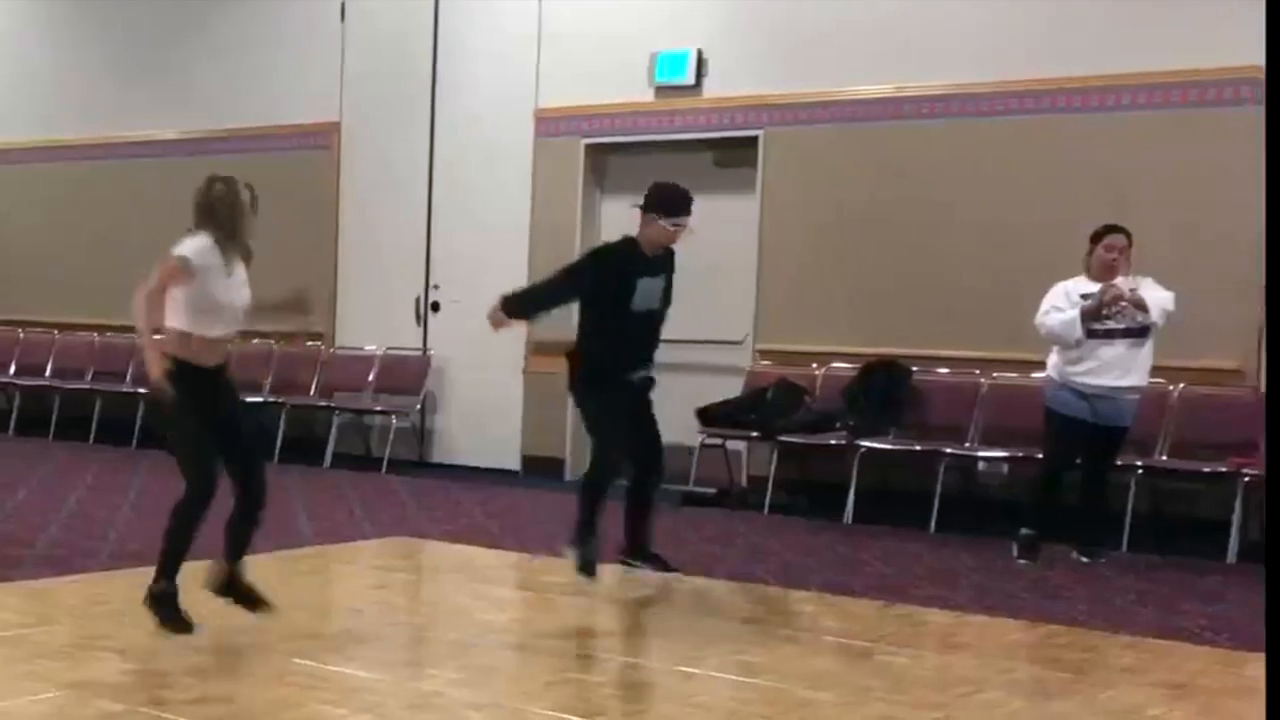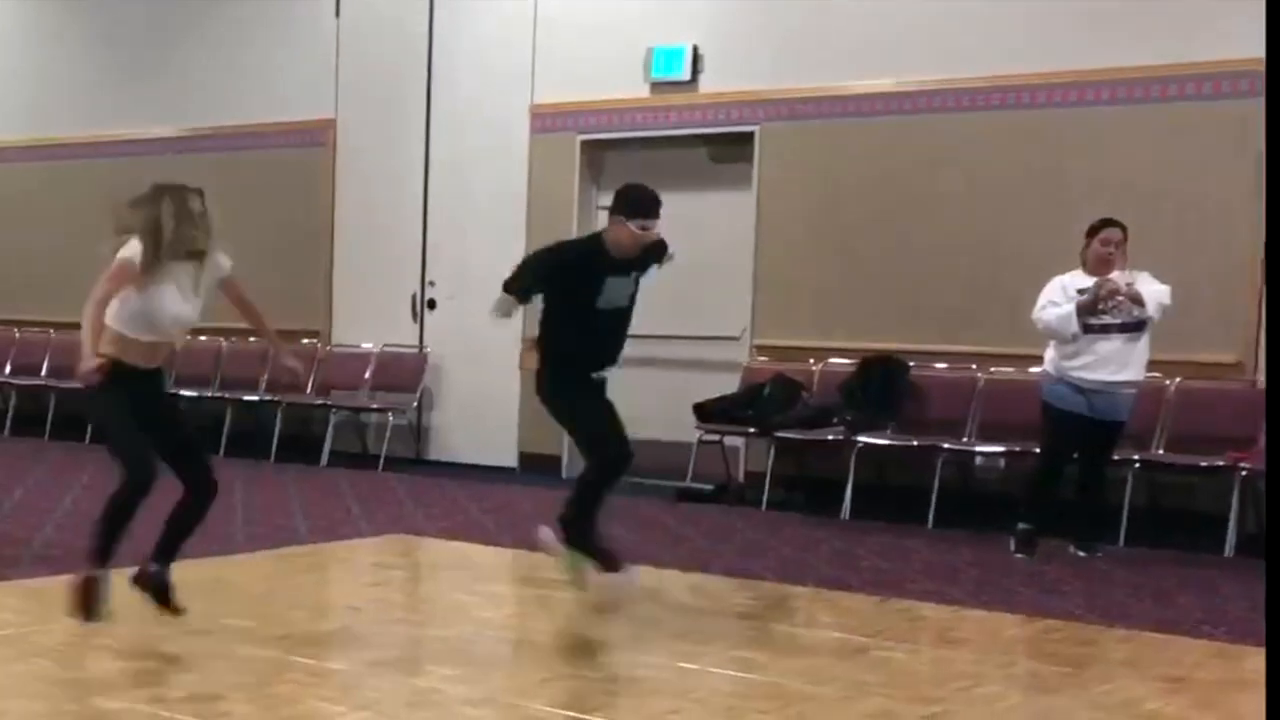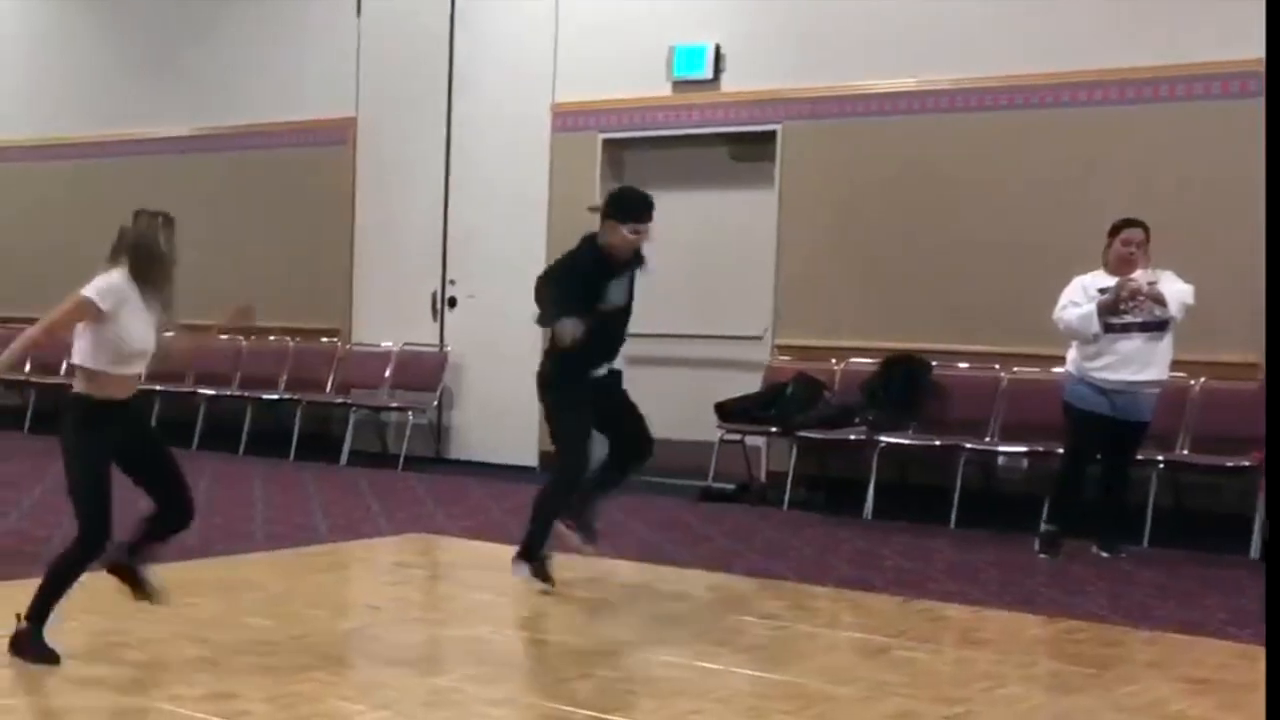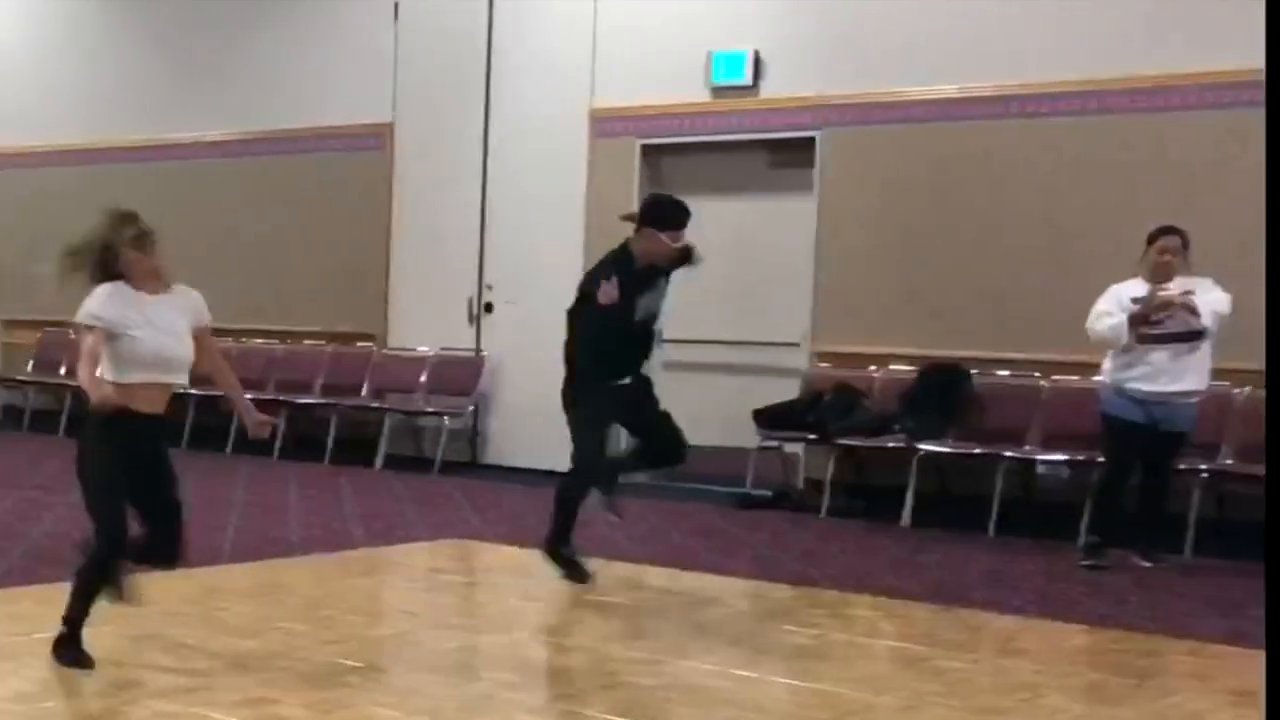
dt=0.3s
person 1, frame 1
left shoulder: (233, 257)
right shoulder: (197, 249)
right elbow: (146, 296)
left wrist: (287, 307)
right wrist: (150, 352)
left hip: (216, 380)
right hip: (185, 378)
left knee: (252, 484)
right knee: (200, 489)
left ankle: (230, 573)
right ankle: (163, 589)
person 1, frame 2
left shoulder: (209, 260)
right shoulder: (142, 251)
left elbow: (242, 303)
right elbow: (96, 298)
left wrist: (280, 348)
right wrist: (90, 350)
left hip: (150, 383)
right hip: (113, 384)
left knee: (202, 484)
right knee: (141, 475)
left ankle: (155, 569)
right ankle: (92, 574)
person 1, frame 3
left shoulder: (141, 294)
right shoulder: (112, 286)
right elbow: (46, 328)
left hip: (130, 416)
right hip: (89, 418)
left knee: (179, 507)
right knee: (93, 536)
left ankle: (126, 559)
person 1, frame 4
left shoulder: (189, 301)
right shoulder: (107, 300)
left elbow: (212, 362)
right elbow: (88, 363)
left wrist: (248, 410)
right wrist: (95, 393)
left hip: (150, 436)
right hip: (106, 431)
left knee: (167, 544)
right knee: (114, 539)
left ankle: (105, 557)
right ankle: (68, 634)
person 2, frame 1
left shoulder: (665, 261)
right shoulder: (610, 260)
right elbow: (559, 286)
right wrist: (512, 306)
left hip: (634, 380)
right hip: (598, 379)
left knee: (648, 460)
right knee: (609, 462)
left ankle: (635, 547)
right ankle: (584, 540)
person 2, frame 2
left shoulder: (632, 257)
right shoulder: (578, 253)
right elbow: (536, 267)
left wrist: (657, 250)
right wrist: (514, 293)
left hip: (589, 376)
right hip: (563, 378)
left knee: (610, 457)
right knee: (613, 455)
left ankle: (573, 535)
right ankle: (575, 535)
person 2, frame 3
left shoulder: (622, 256)
right shoulder: (582, 261)
right elbow: (550, 288)
right wrist: (561, 319)
left hip: (601, 376)
right hip: (565, 380)
left knee: (636, 446)
right knee: (571, 469)
left ankle: (575, 510)
right ankle: (531, 553)
person 2, frame 4
left shoulder: (656, 263)
right shoulder: (612, 273)
right elbow: (580, 328)
right wrist: (603, 307)
left hip: (627, 379)
right hip: (590, 383)
left knee: (671, 448)
right knee: (587, 466)
left ankle: (608, 472)
right ankle: (560, 546)
person 3, frame 1
left shoulder: (1142, 287)
right shoulder: (1068, 289)
left elbow: (1165, 304)
right elbow: (1048, 326)
left wrist: (1133, 299)
right wrist: (1091, 309)
left hip: (1119, 399)
right hip: (1071, 394)
left knee: (1098, 473)
right knee: (1055, 465)
left ankle: (1088, 542)
right ankle: (1031, 533)
person 3, frame 2
left shoulder: (1138, 281)
right shoulder: (1064, 283)
left elbow: (1160, 298)
right elbow: (1045, 321)
left wrist: (1128, 292)
right wrist: (1087, 303)
left hip: (1116, 393)
right hip: (1067, 388)
left knee: (1095, 467)
right knee: (1053, 459)
left ankle: (1085, 536)
right ankle: (1028, 527)
person 3, frame 3
left shoulder: (1161, 279)
right shoulder: (1085, 283)
left elbow: (1183, 297)
right elbow: (1066, 321)
left wrist: (1149, 293)
right wrist: (1107, 303)
left hip: (1138, 393)
right hip: (1089, 388)
left knee: (1118, 467)
right knee: (1076, 460)
left ankle: (1107, 536)
right ankle: (1052, 528)
person 3, frame 4
left shoulder: (1199, 287)
right shoulder: (1121, 292)
left elbow: (1220, 306)
right elbow: (1099, 330)
left wrist: (1181, 302)
right wrist: (1138, 314)
left hip: (1177, 402)
right hip: (1126, 398)
left knee: (1158, 477)
right knee: (1117, 469)
left ankle: (1145, 544)
right ankle: (1097, 541)
